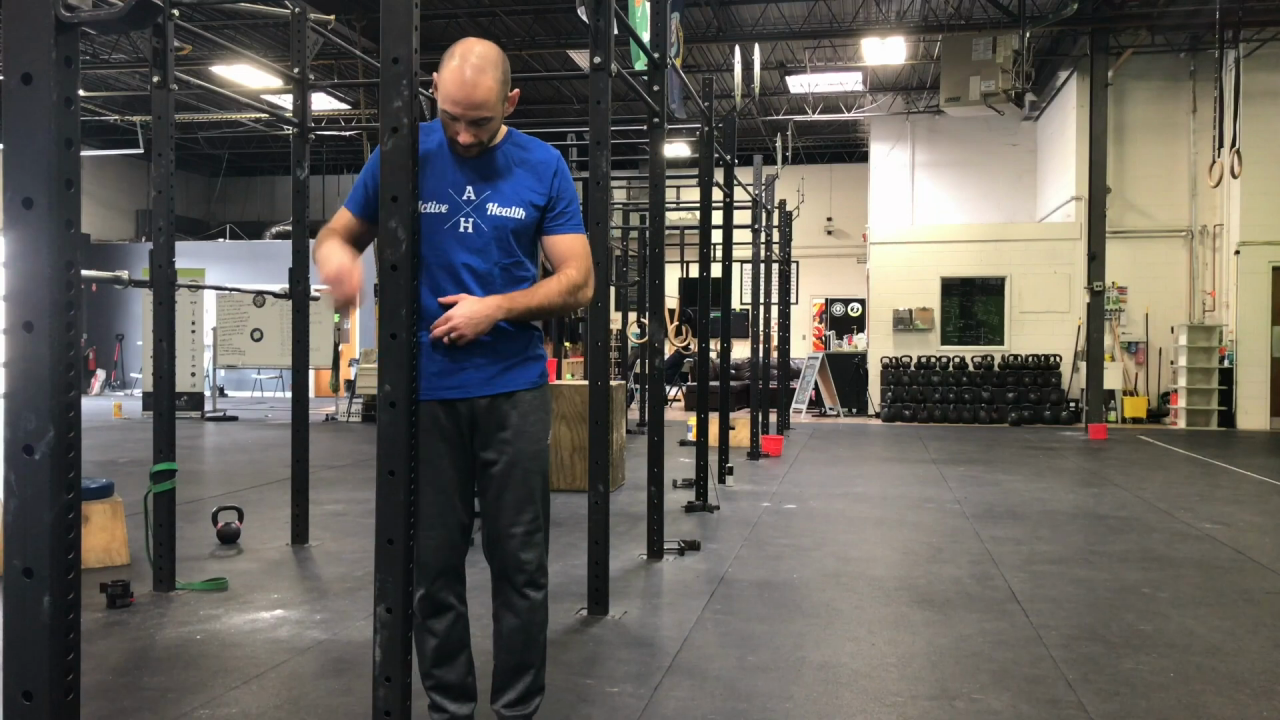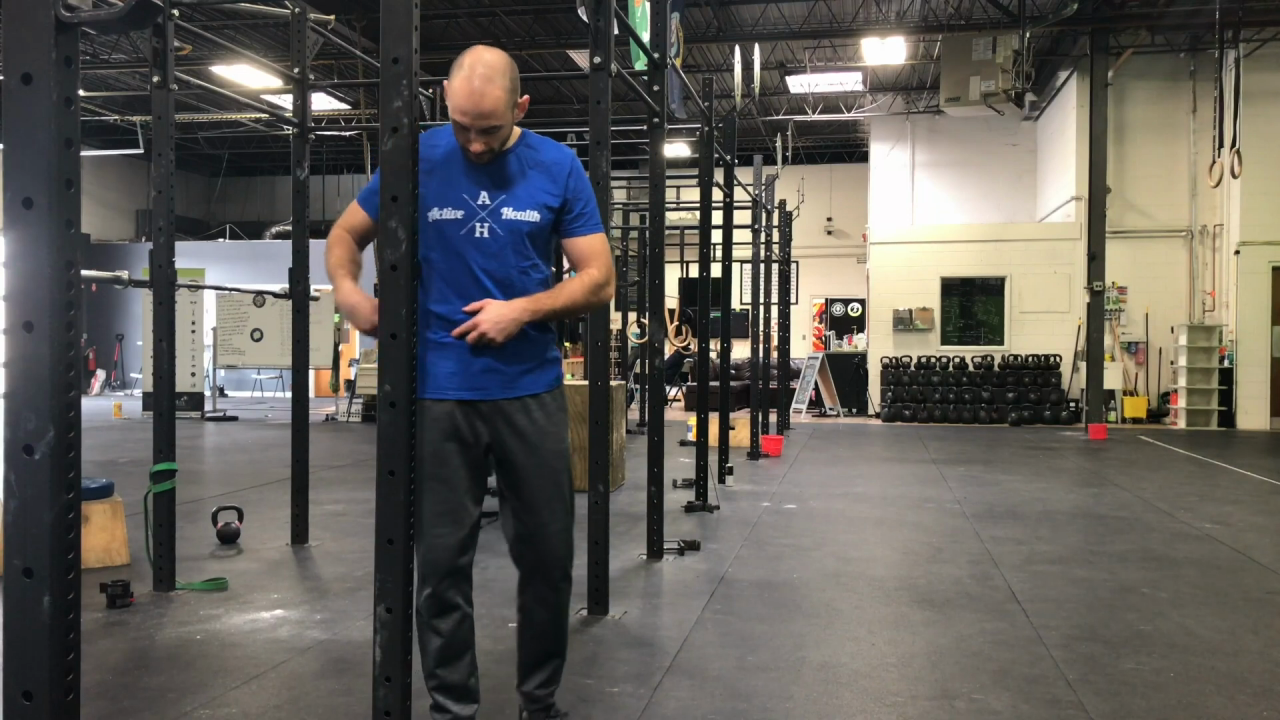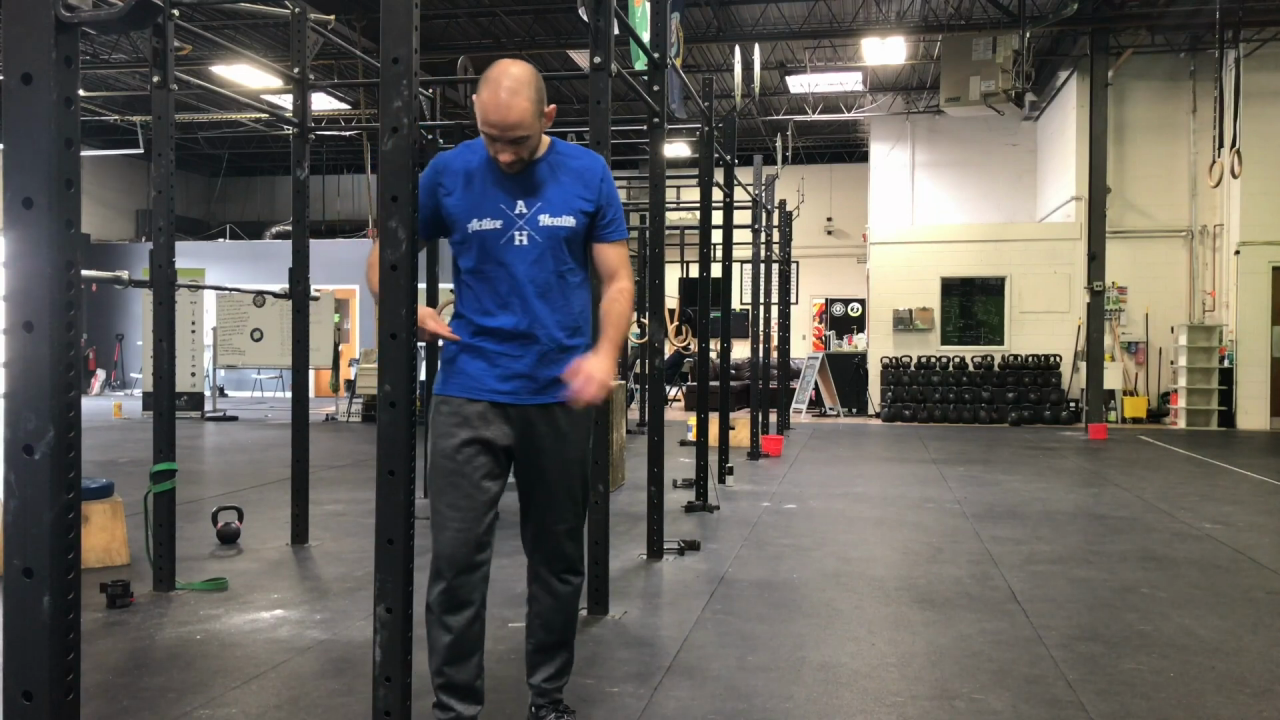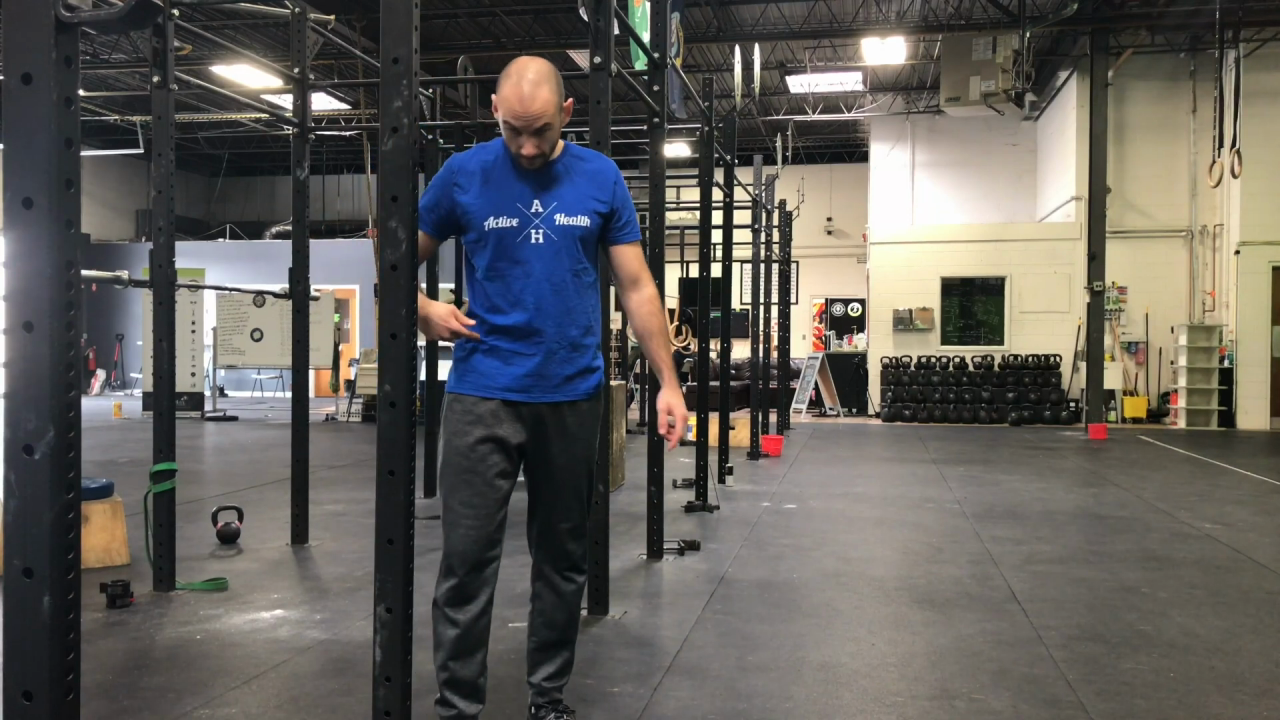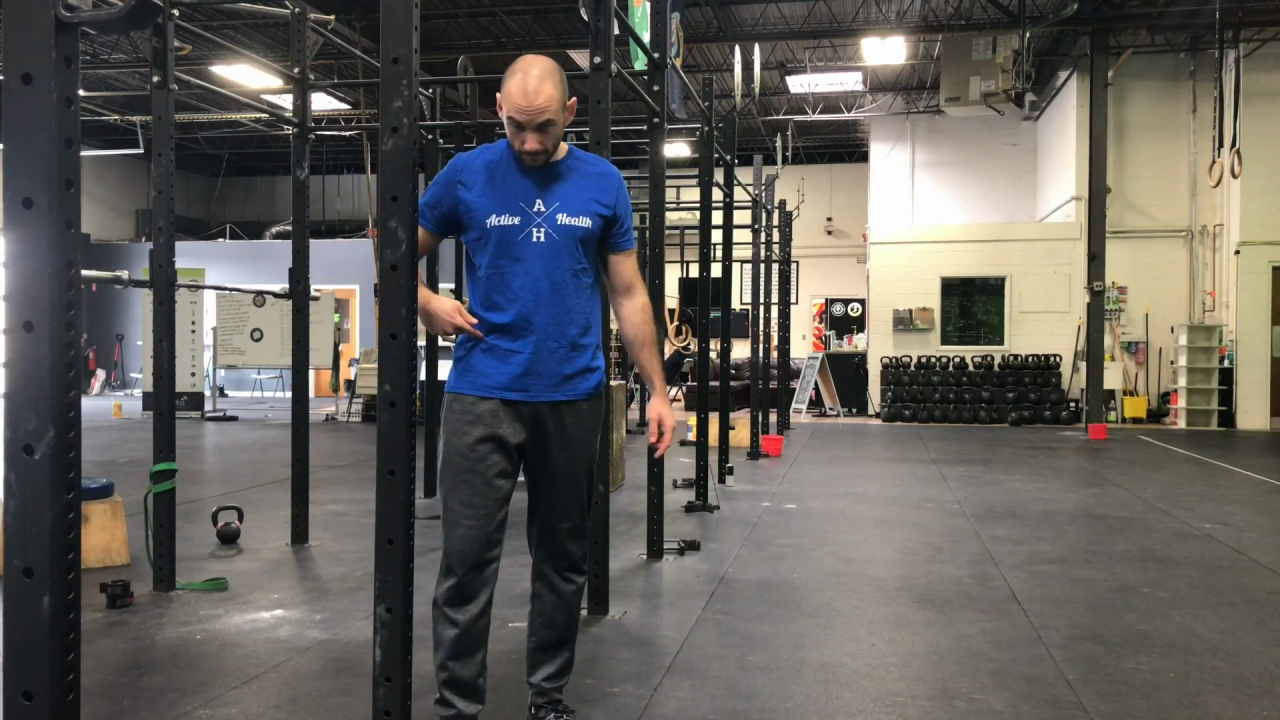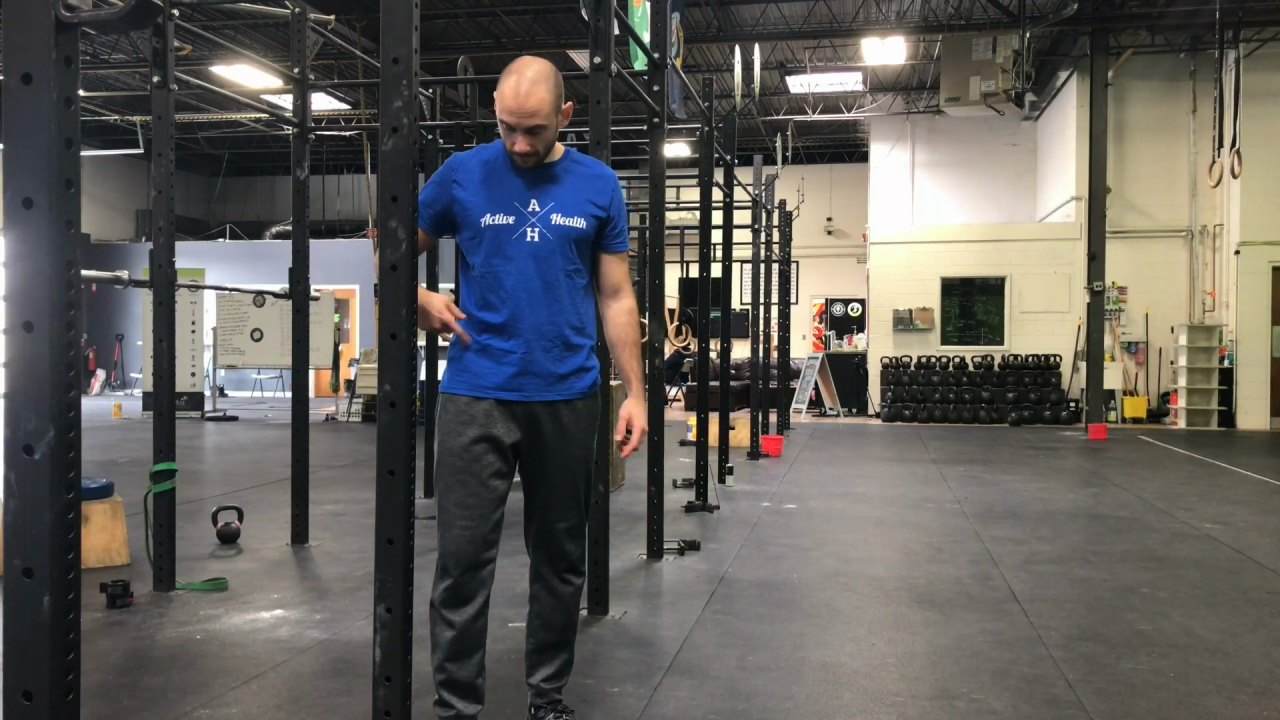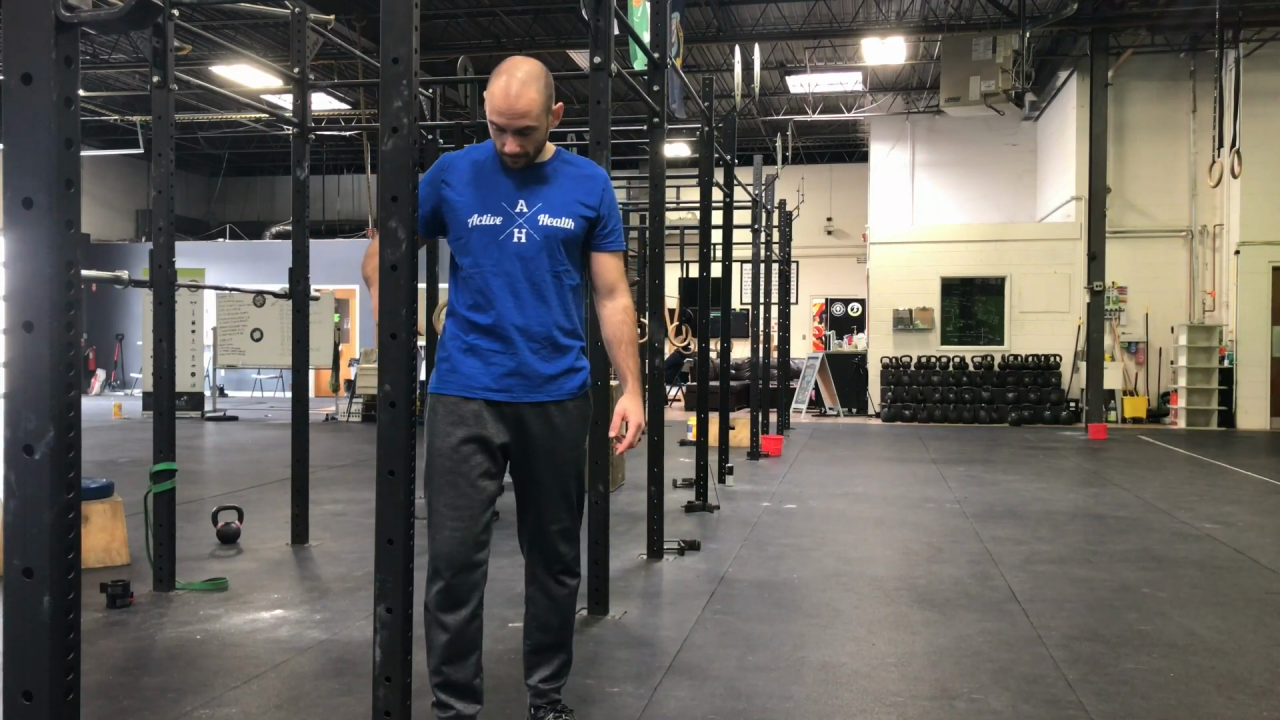
dt=0.5s
person 1, frame 1
left shoulder: (543, 167)
left elbow: (577, 282)
right elbow: (337, 236)
left wrist: (494, 309)
right wrist: (333, 250)
left hip: (512, 388)
right hip: (422, 389)
left knee: (519, 562)
right knee: (432, 562)
person 1, frame 2
left shoulder: (558, 167)
right shoulder: (417, 159)
left elbow: (599, 279)
right elbow: (346, 234)
left wrist: (522, 309)
right wrist: (348, 290)
left hip: (530, 389)
right hip: (437, 391)
left knee: (546, 555)
right knee: (441, 562)
person 1, frame 3
left shoulder: (588, 174)
right shoulder: (448, 174)
left elbow: (616, 279)
right elbow: (385, 255)
left wrist: (605, 354)
left hip: (560, 395)
right hip: (470, 392)
left knee: (558, 556)
right knee: (457, 558)
person 1, frame 4
left shoulder: (602, 178)
right shoulder: (462, 175)
left elbow: (636, 285)
left wrist: (668, 381)
right wrist: (422, 309)
left hip: (572, 394)
right hip: (482, 391)
left knee: (562, 555)
right knee: (468, 556)
person 1, frame 5
left shoulder: (602, 182)
right shoulder: (467, 174)
left elbow: (628, 294)
left wrist: (657, 389)
right wrist: (427, 304)
left hip: (572, 396)
right hip: (481, 393)
left knee: (562, 555)
right knee: (467, 556)
person 1, frame 6
left shoulder: (599, 184)
right shoulder: (462, 174)
left elbow: (616, 296)
left wrist: (635, 392)
right wrist: (422, 301)
left hip: (568, 396)
right hip: (477, 393)
left knee: (560, 556)
right knee: (464, 557)
person 1, frame 7
left shoulder: (589, 184)
right shoulder: (452, 174)
left elbow: (612, 295)
right elbow: (382, 251)
left wrist: (631, 388)
right wrist: (388, 305)
left hip: (557, 396)
right hip: (464, 393)
left knee: (554, 556)
right knee: (454, 558)
